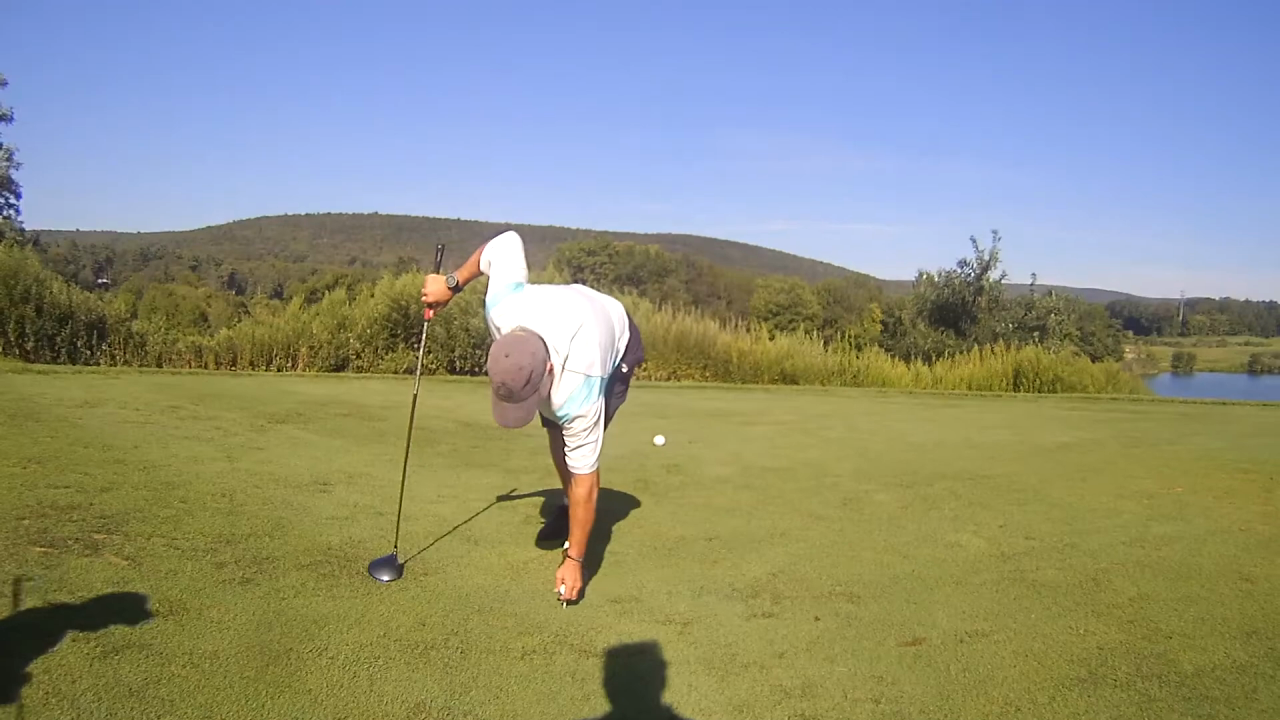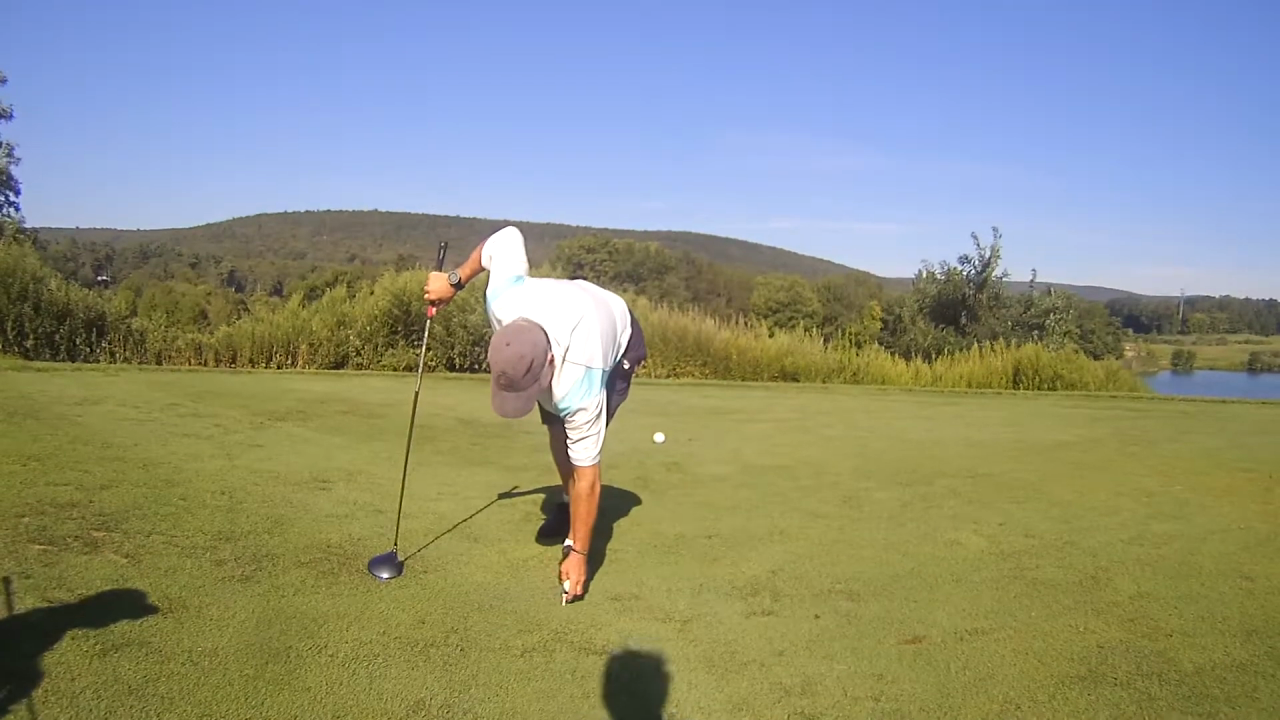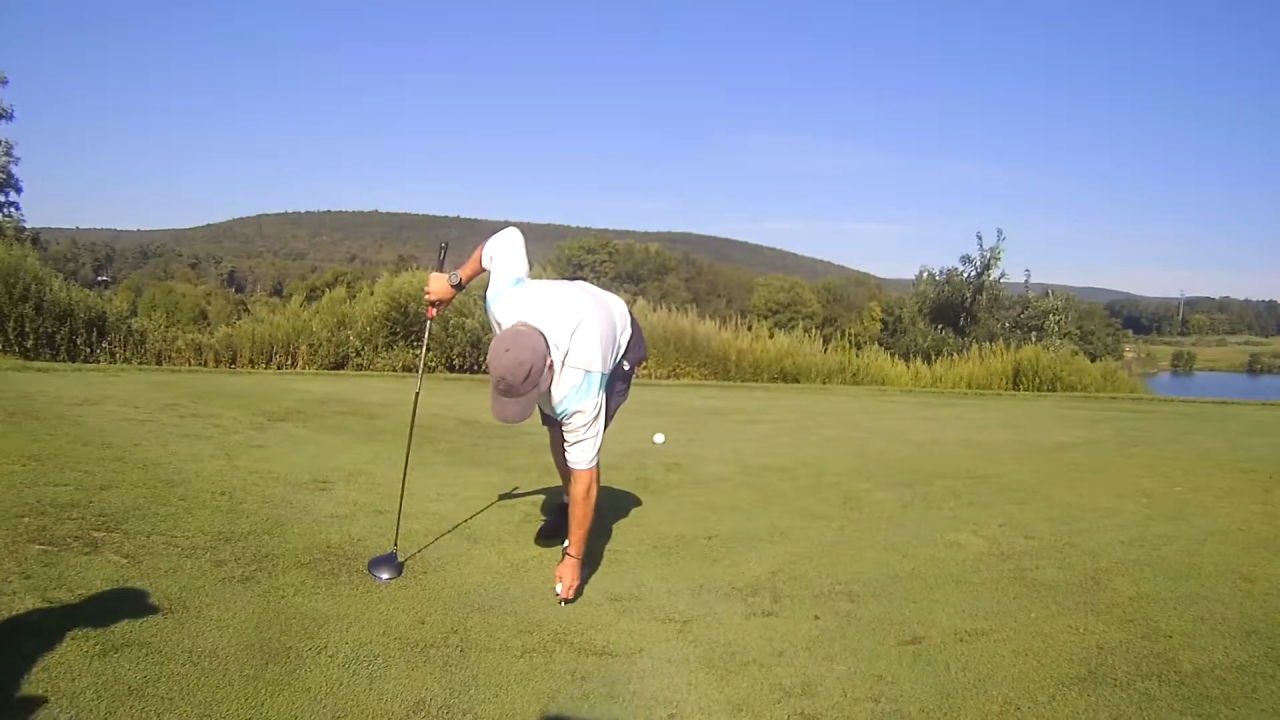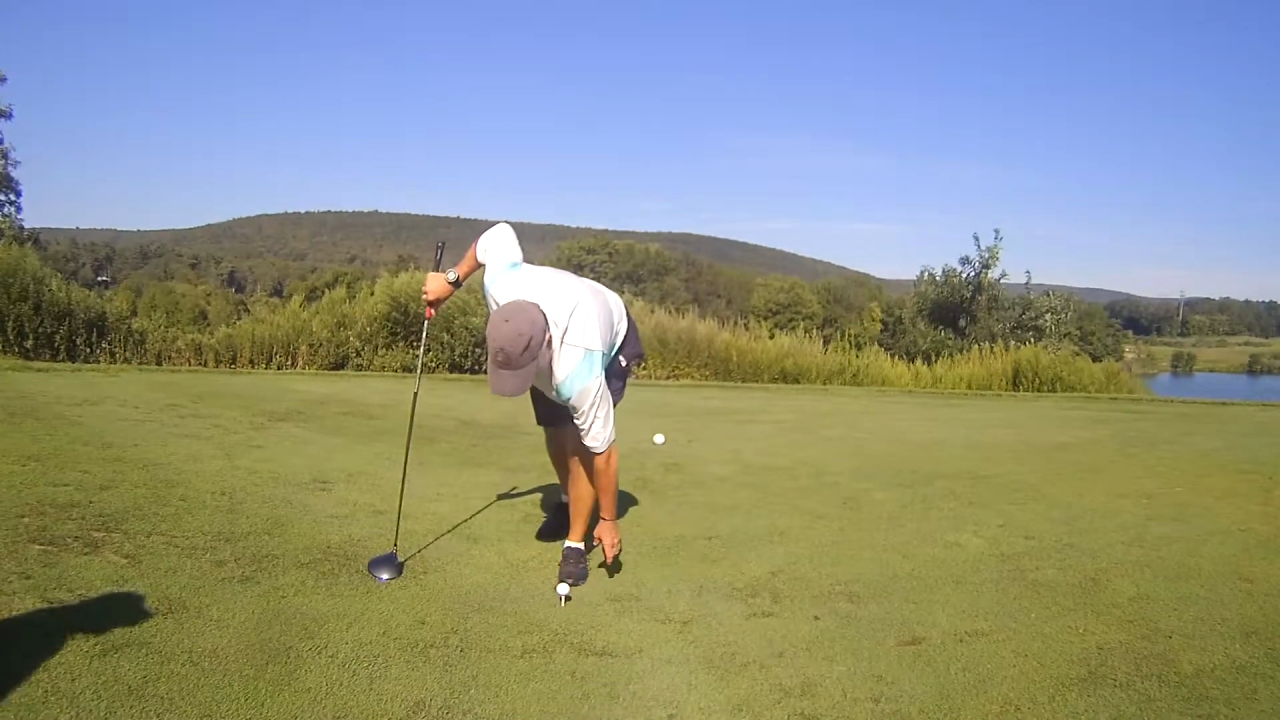
dt=0.7s
person 1, frame 1
left shoulder: (575, 392)
right shoulder: (501, 308)
left elbow: (585, 478)
right elbow: (506, 243)
left wrist: (574, 560)
right wrist: (452, 283)
left hip: (616, 345)
right hip: (574, 318)
left knee: (576, 447)
right knee: (556, 431)
left ankle: (576, 540)
right ankle: (568, 508)
person 1, frame 2
left shoulder: (577, 384)
right shoulder: (502, 300)
left elbow: (587, 472)
right elbow: (507, 238)
left wrist: (578, 554)
right wrist: (455, 280)
left hip: (618, 344)
right hip: (579, 314)
left knee: (578, 445)
right knee: (557, 427)
left ankle: (575, 536)
right ankle: (568, 504)
person 1, frame 3
left shoulder: (576, 387)
right shoulder: (502, 303)
left elbow: (584, 475)
right elbow: (507, 239)
left wrist: (573, 558)
right wrist: (455, 281)
left hip: (617, 344)
right hip: (576, 313)
left knee: (574, 442)
right knee: (556, 431)
left ankle: (571, 543)
right ankle: (567, 505)
person 1, frame 4
left shoulder: (579, 371)
right shoulder: (503, 288)
left elbow: (602, 452)
right elbow: (497, 234)
left wrist: (609, 522)
right wrist: (452, 280)
left hip: (610, 348)
right hip: (551, 349)
left knee: (579, 447)
right knee: (555, 433)
left ankle: (576, 545)
right ankle: (568, 502)
